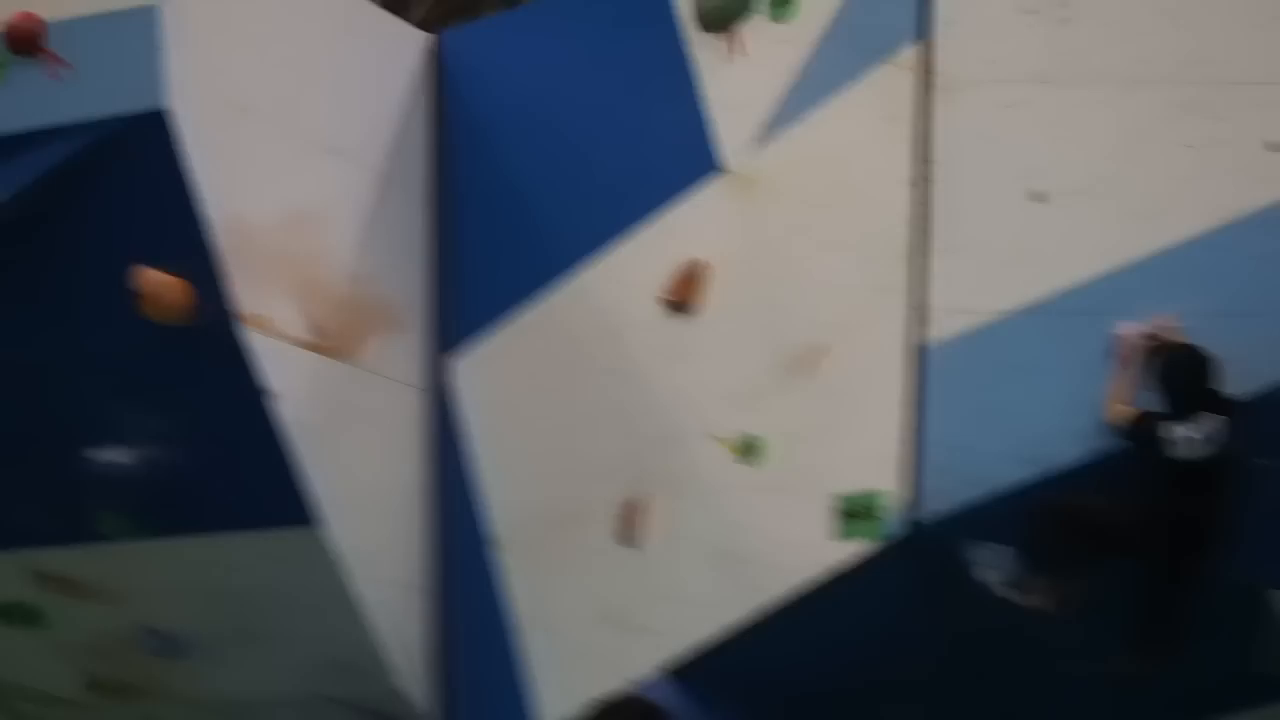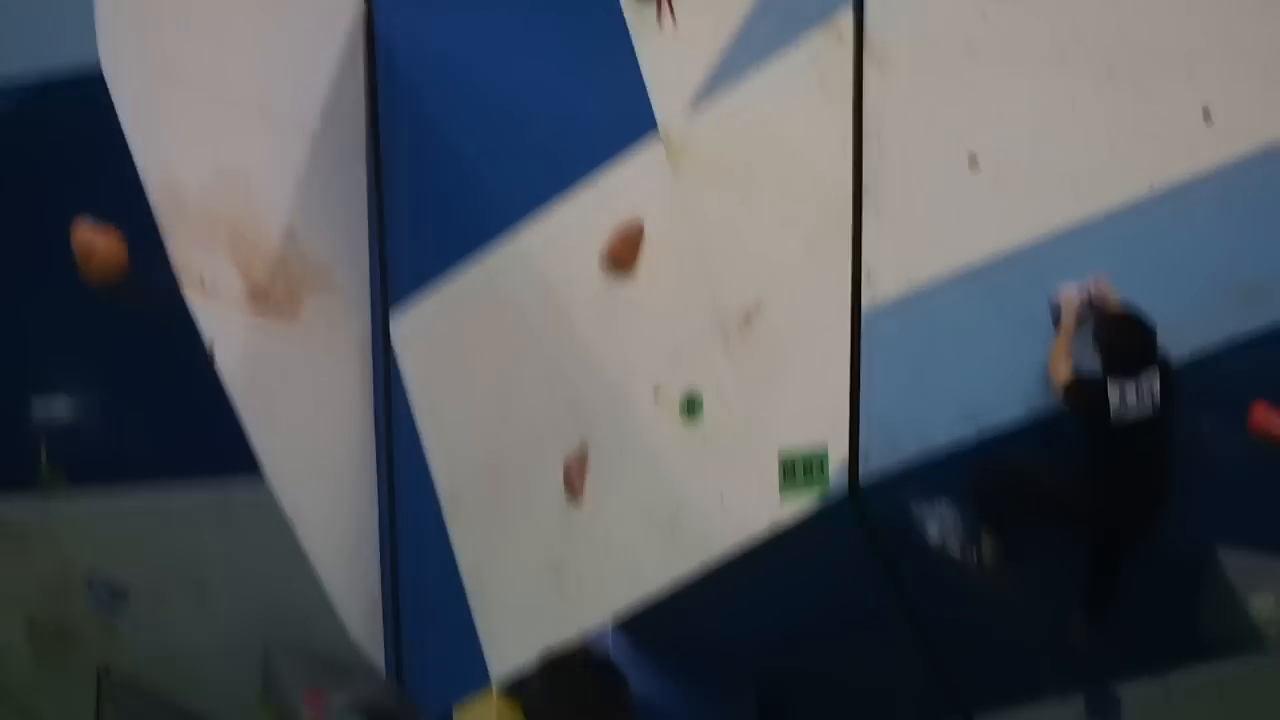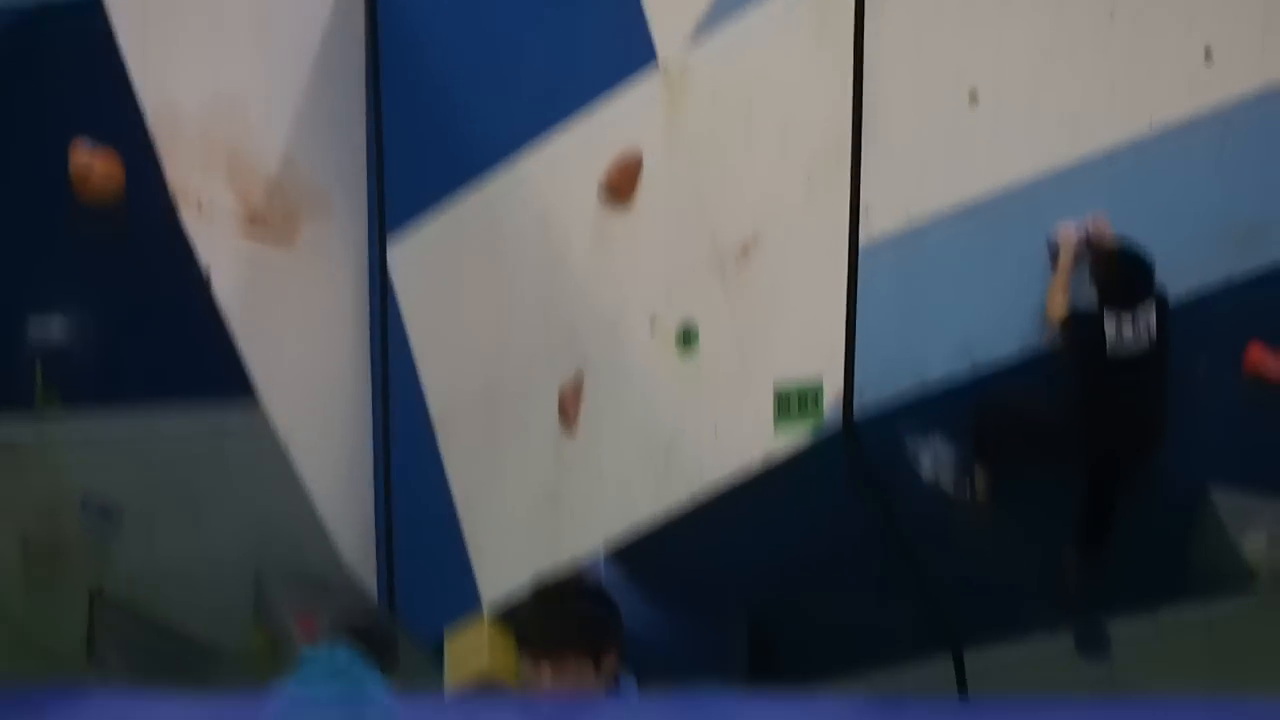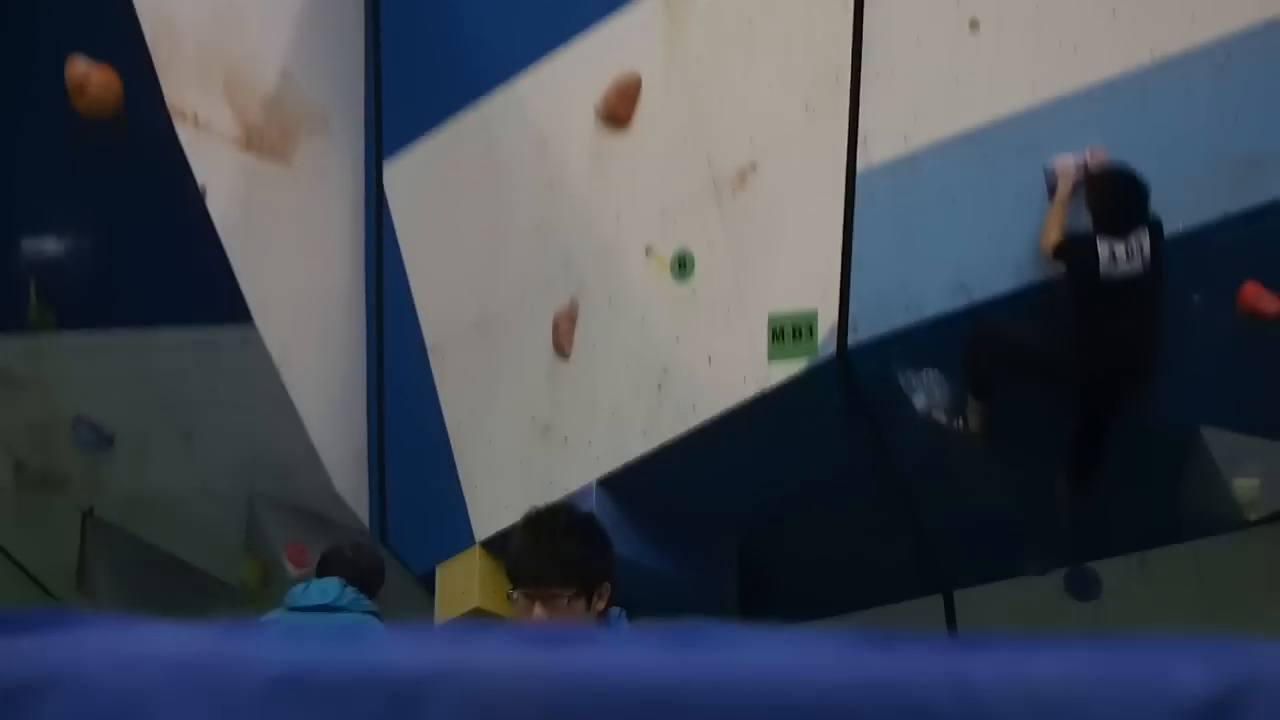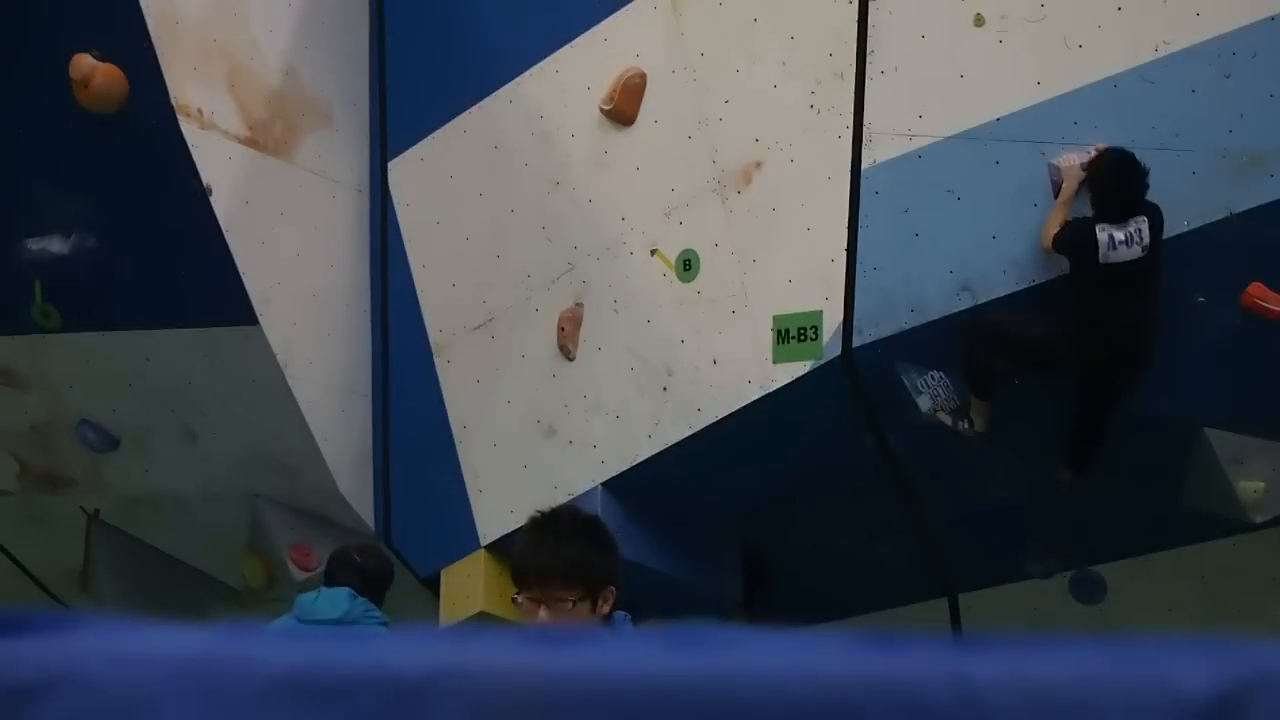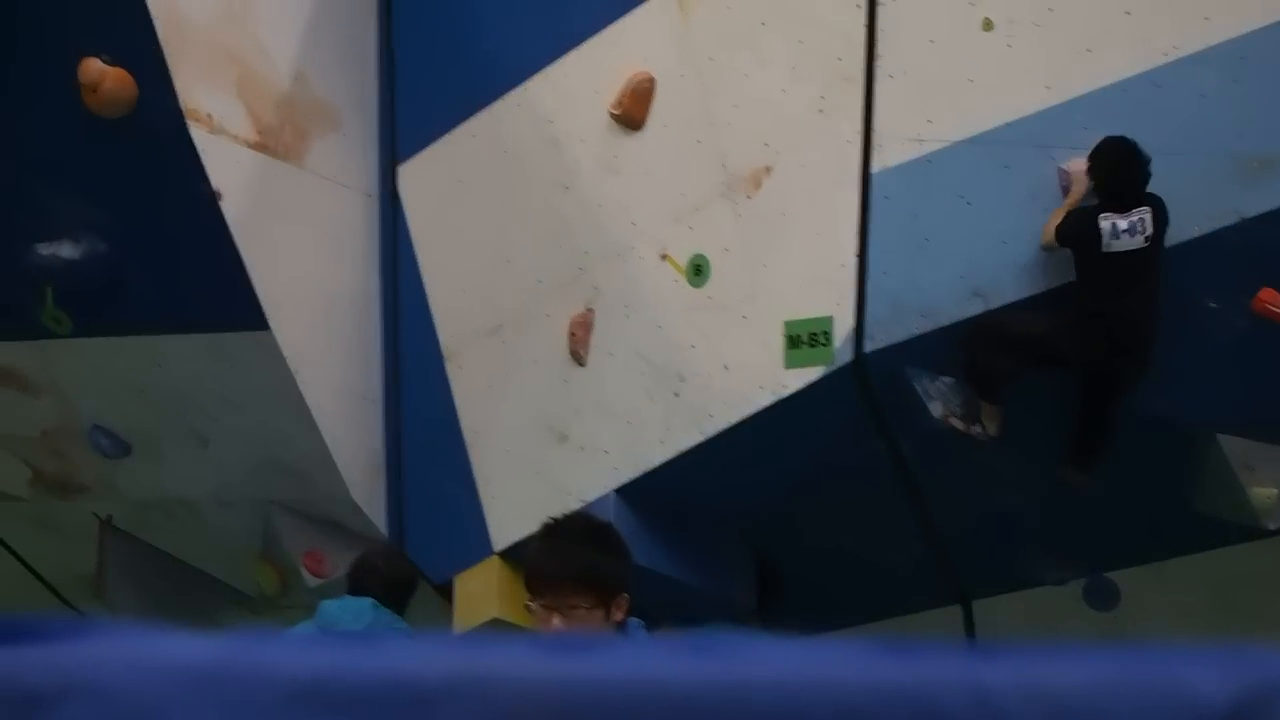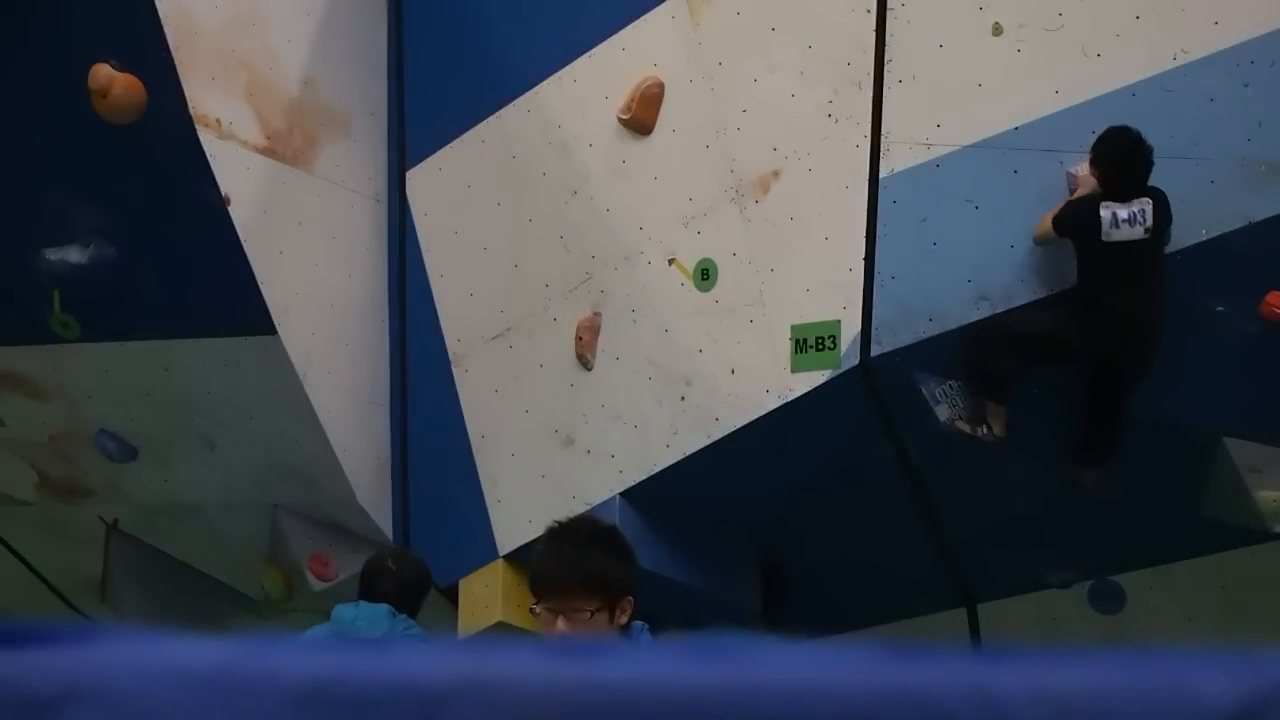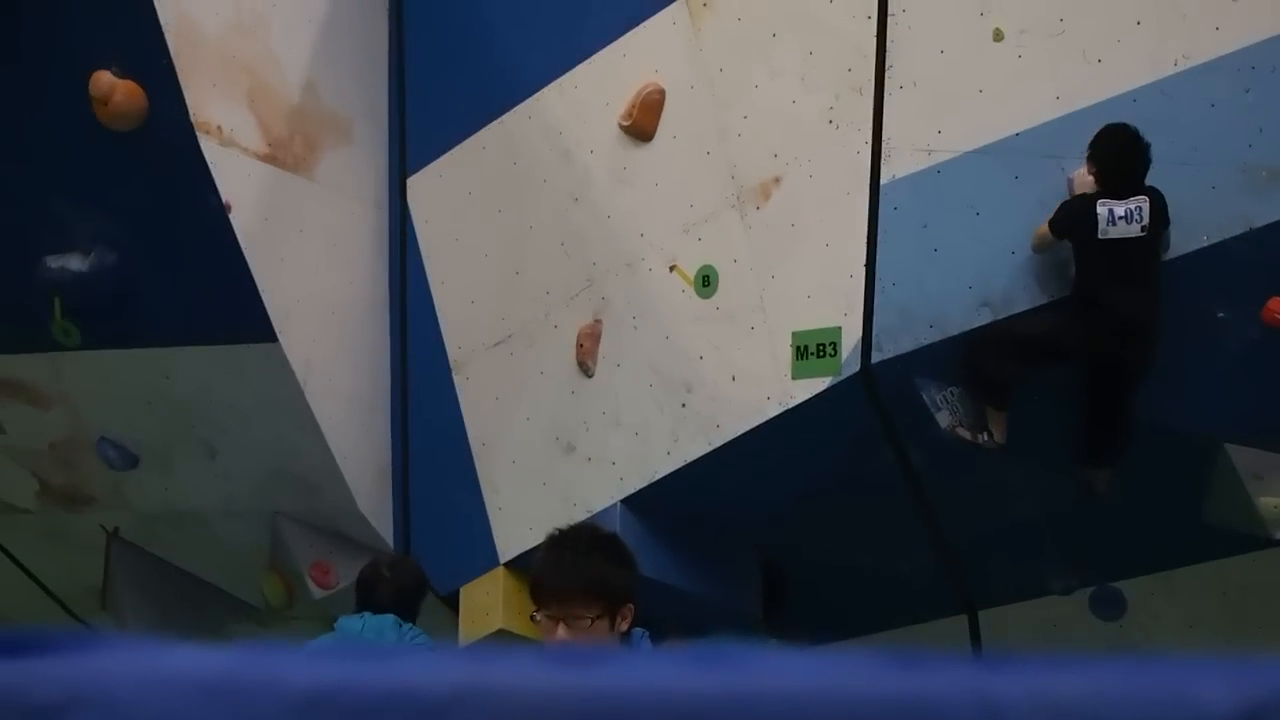
dt=0.1s
person 1, frame 1
left shoulder: (1153, 429)
right shoulder: (1224, 412)
left elbow: (1115, 411)
right elbow: (1205, 380)
left wrist: (1129, 361)
right wrist: (1173, 344)
left hip: (1158, 532)
right hip: (1203, 536)
right knee: (1170, 591)
right ankle: (1153, 651)
person 1, frame 2
left shoulder: (1094, 391)
right shoulder: (1161, 375)
left elbow: (1058, 372)
right elbow: (1136, 338)
left wrist: (1070, 320)
right wrist: (1115, 309)
left hip: (1100, 497)
right hip: (1145, 502)
left knee: (1000, 487)
right knee: (1109, 555)
left ankle: (990, 553)
right ankle: (1091, 619)
person 1, frame 3
left shoulder: (1089, 330)
right shoulder: (1156, 314)
left elbow: (1056, 314)
right elbow: (1138, 269)
left wrist: (1066, 257)
right wrist: (1110, 246)
left hip: (1090, 434)
right hip: (1139, 439)
left knee: (995, 419)
right knee: (1104, 490)
left ankle: (982, 487)
right ankle: (1083, 554)
person 1, frame 4
left shoulder: (1085, 249)
right shoulder: (1152, 234)
left elbow: (1049, 242)
right elbow: (1130, 210)
left wrist: (1065, 190)
right wrist: (1106, 177)
left hip: (1085, 358)
right hip: (1135, 366)
left knee: (988, 341)
right knee: (1095, 423)
left ankle: (974, 421)
right ankle: (1075, 488)
person 1, frame 5
left shoulder: (1084, 233)
right shoulder: (1152, 217)
left elbow: (1048, 239)
left wrist: (1068, 188)
right wrist: (1114, 167)
left hip: (1084, 345)
right hip: (1134, 354)
left knee: (984, 333)
right knee: (1096, 409)
left ankle: (978, 421)
right ankle: (1072, 470)
person 1, frame 6
left shoulder: (1087, 223)
right shoulder: (1156, 210)
left elbow: (1048, 237)
left wrist: (1075, 193)
right wrist: (1122, 167)
left hip: (1085, 336)
right hip: (1135, 345)
left knee: (987, 334)
right knee: (1099, 403)
left ankle: (988, 423)
right ankle: (1080, 468)
person 1, frame 7
left shoulder: (1086, 210)
right shoulder: (1158, 202)
left elbow: (1040, 235)
left hip: (1087, 329)
right hip: (1138, 339)
left knee: (992, 339)
right knee: (1106, 402)
left ankle: (996, 425)
right ankle: (1089, 466)
person 1, frame 8
left shoulder: (1082, 209)
right shoulder: (1155, 202)
left elbow: (1039, 242)
left hip: (1087, 328)
right hip: (1138, 337)
left knee: (991, 344)
right knee: (1111, 404)
left ankle: (995, 431)
right ankle: (1100, 469)
